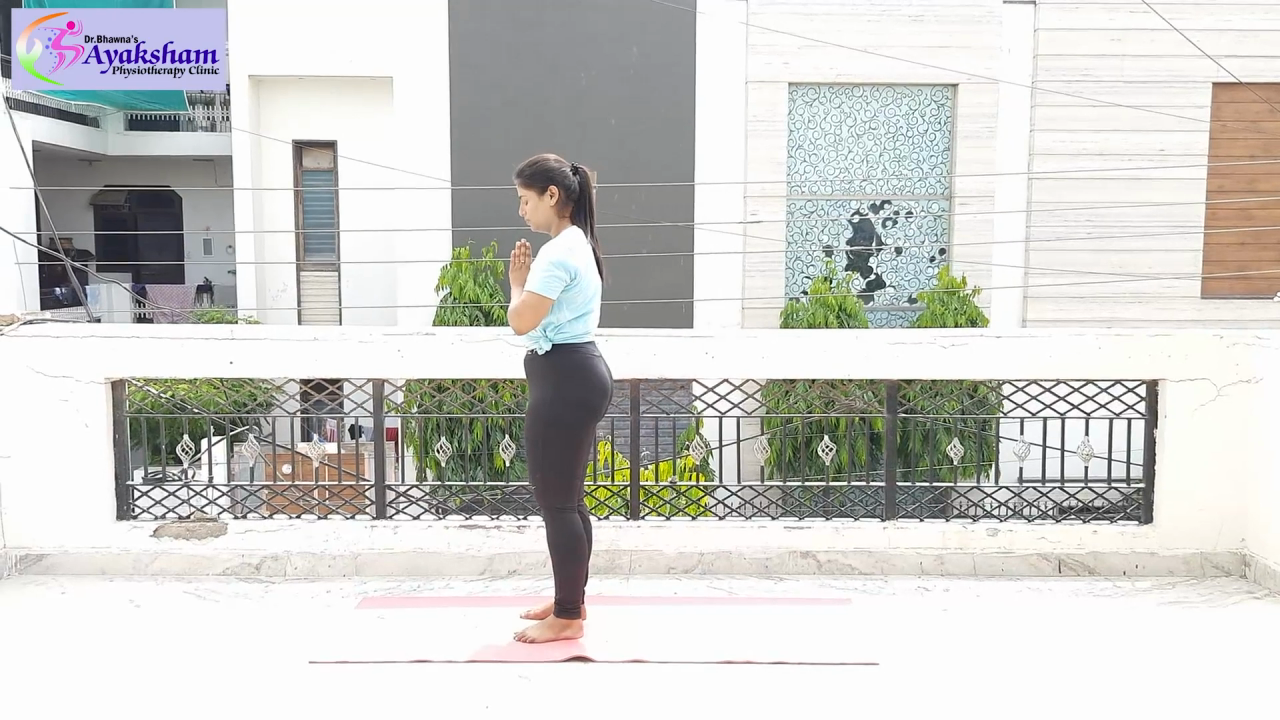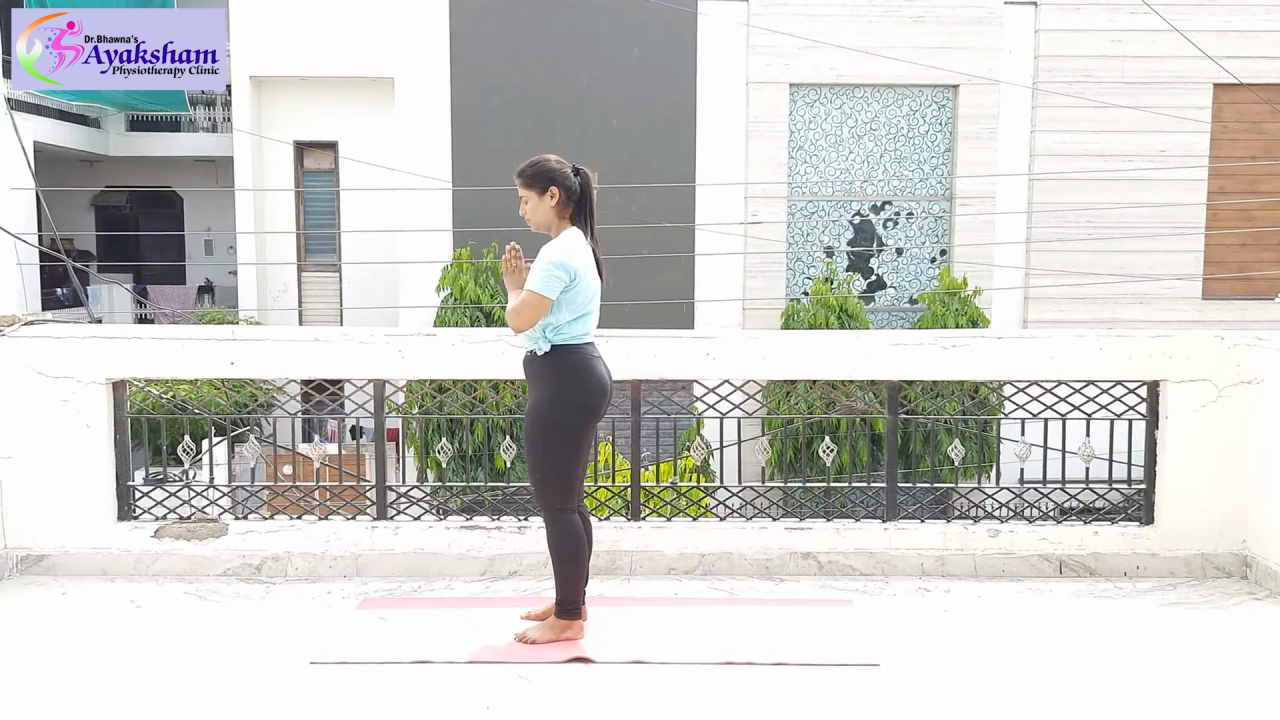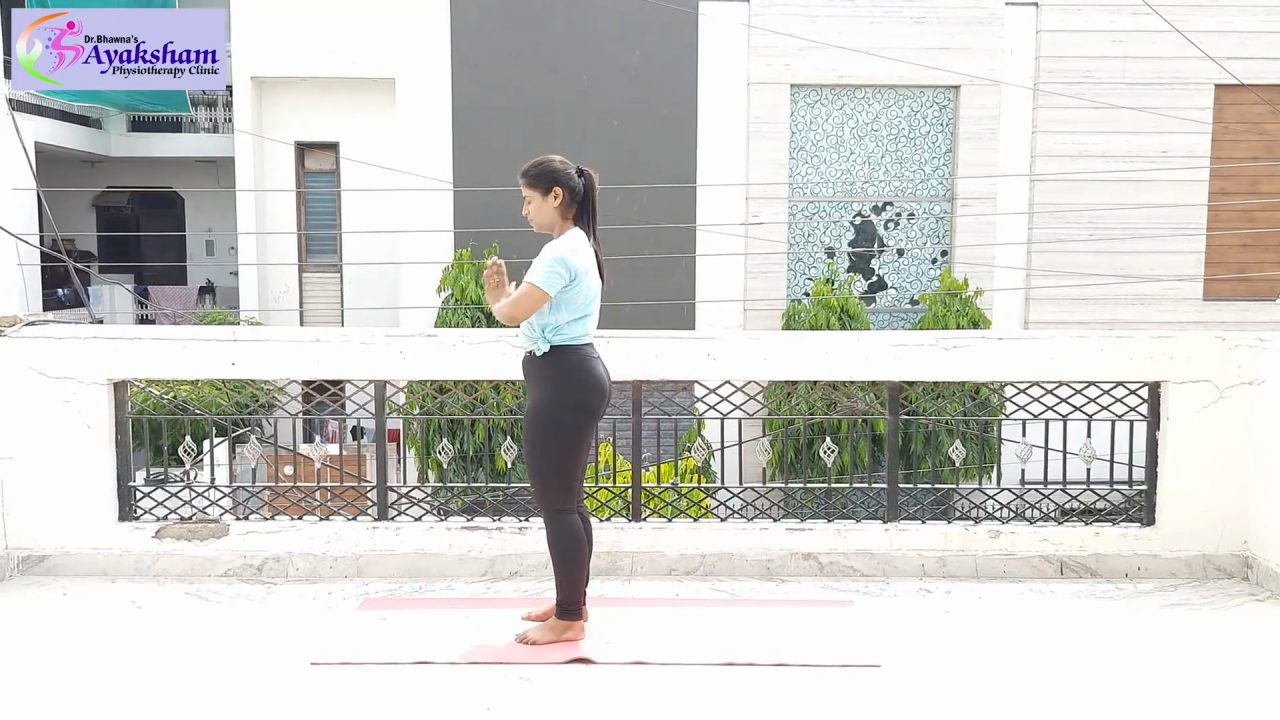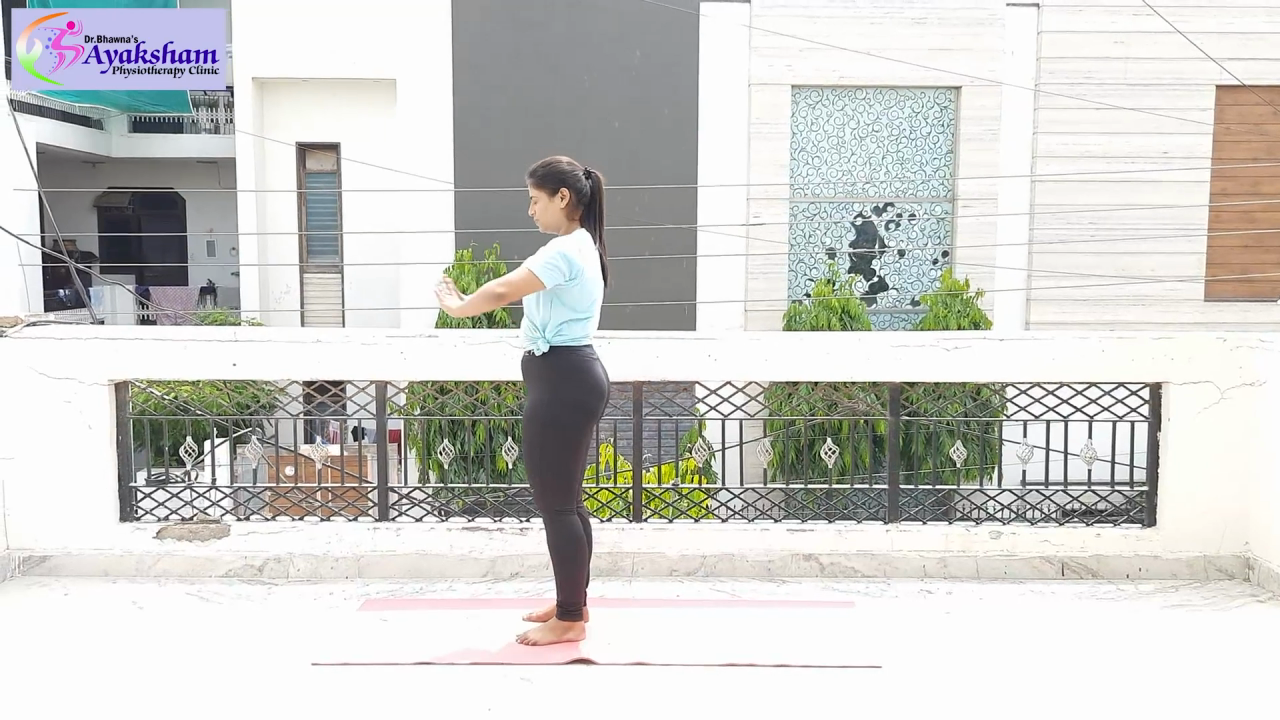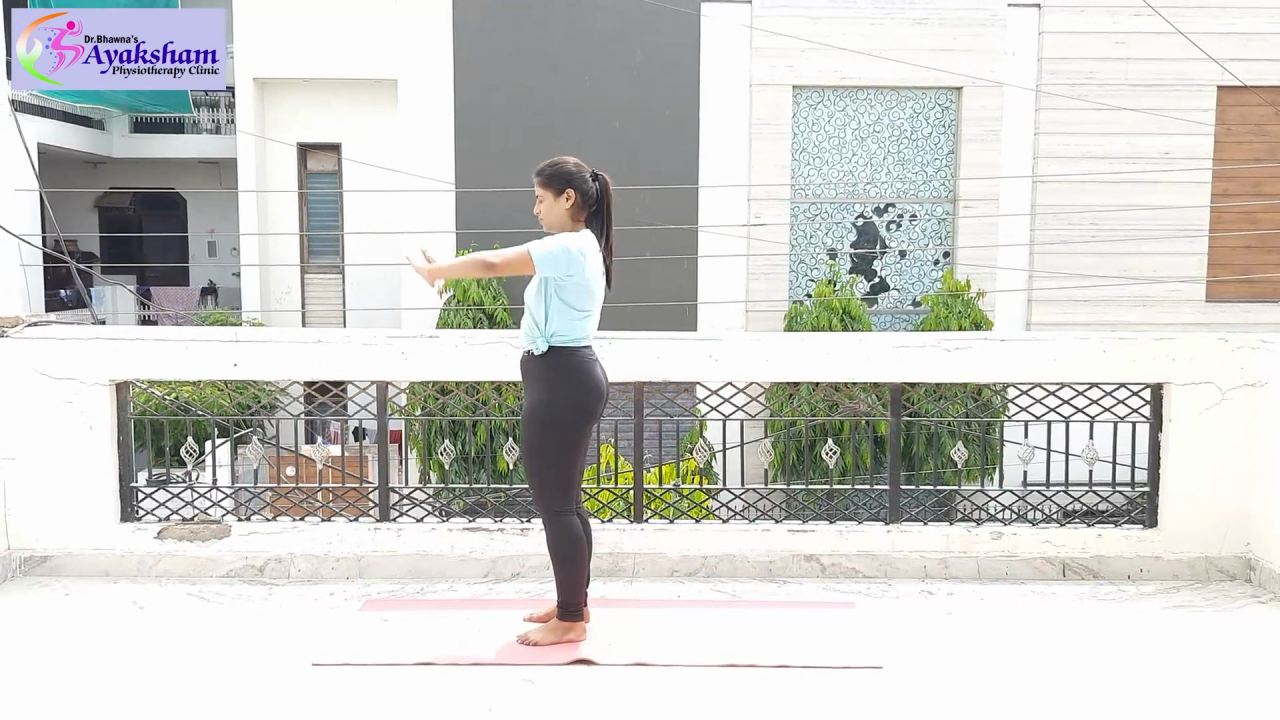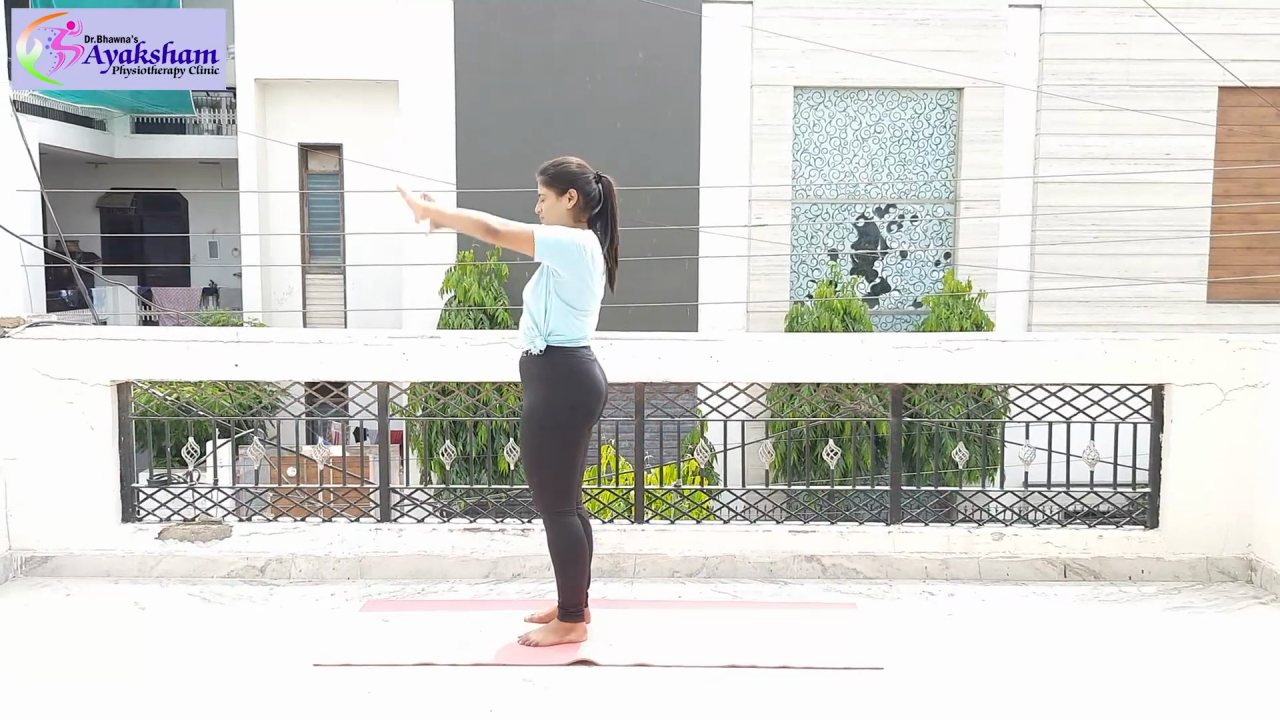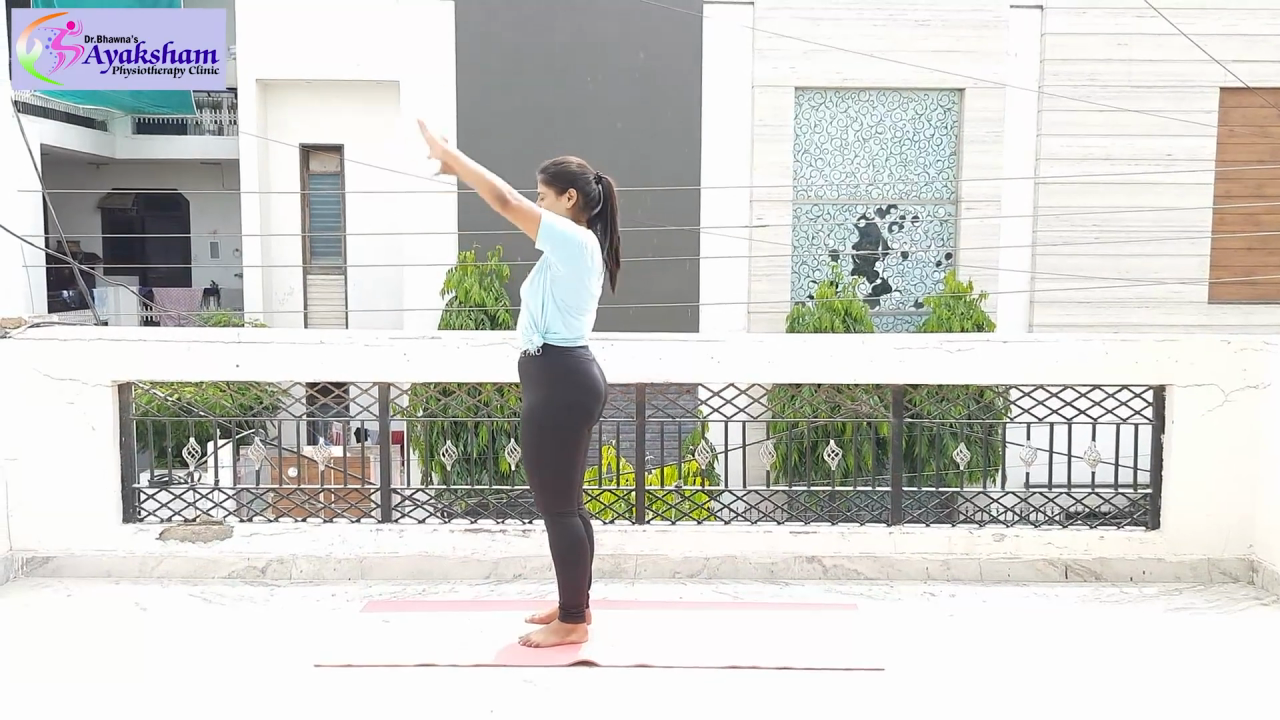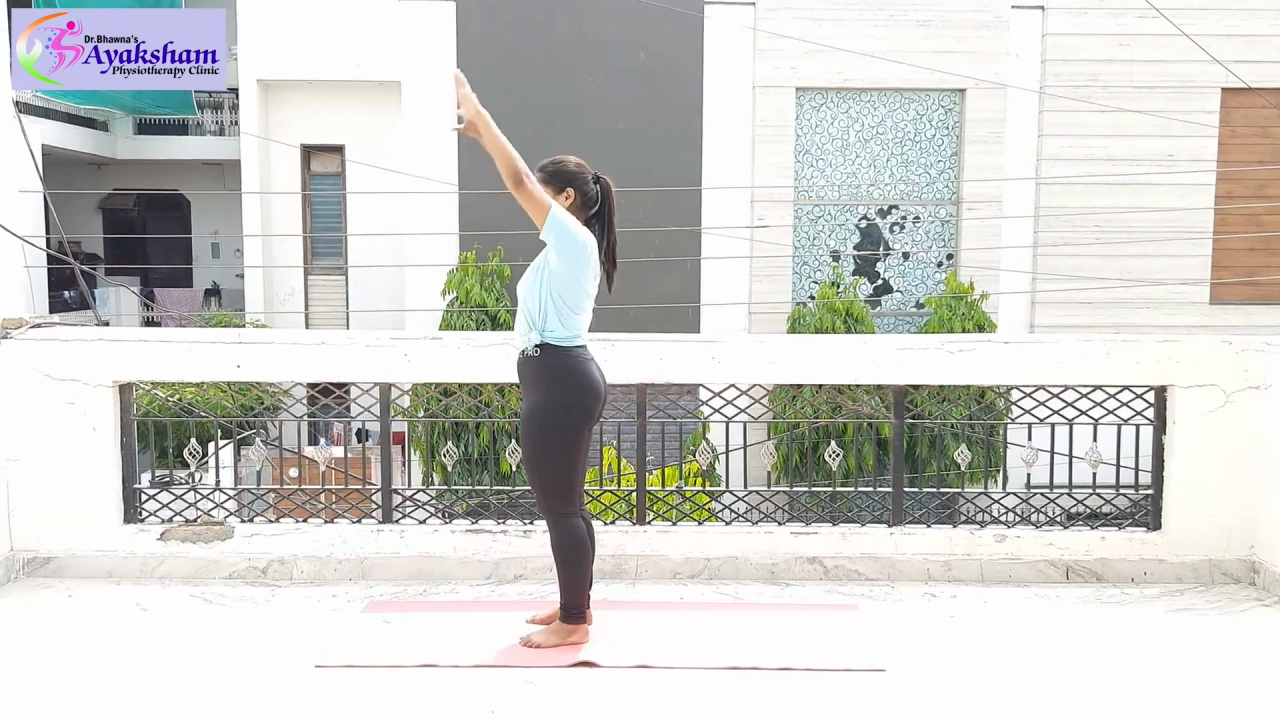
dt=0.1s
person 1, frame 1
left shoulder: (558, 253)
right shoulder: (575, 245)
left elbow: (521, 321)
left wrist: (516, 284)
right wrist: (527, 279)
left hip: (564, 379)
right hip: (577, 375)
left knee: (555, 501)
right knee: (566, 498)
left ankle: (567, 617)
right ankle: (571, 600)
person 1, frame 2
left shoulder: (559, 253)
right shoulder: (574, 246)
left elbow: (520, 319)
left wrist: (512, 286)
right wrist: (521, 282)
left hip: (564, 380)
right hip: (576, 376)
left knee: (555, 501)
right knee: (566, 498)
left ankle: (568, 617)
right ankle: (571, 601)
person 1, frame 3
left shoulder: (561, 252)
right shoulder: (577, 246)
left elbow: (514, 311)
left wrist: (494, 299)
right wrist: (508, 291)
left hip: (562, 380)
right hip: (574, 377)
left knee: (555, 502)
right knee: (566, 499)
left ankle: (568, 618)
right ankle: (572, 602)
person 1, frame 4
left shoulder: (564, 251)
right shoulder: (578, 248)
left elbow: (502, 292)
right elbow: (520, 291)
left wrist: (458, 305)
right wrist: (474, 300)
left hip: (563, 381)
right hip: (573, 378)
left knee: (555, 502)
right knee: (564, 499)
left ankle: (569, 620)
right ankle: (573, 603)
person 1, frame 5
left shoulder: (568, 247)
right shoulder: (581, 247)
left elbow: (492, 263)
right elbow: (506, 266)
left wrist: (439, 269)
right wrist: (450, 269)
left hip: (561, 381)
right hip: (570, 378)
left knee: (555, 503)
right knee: (564, 501)
left ankle: (569, 620)
right ankle: (573, 604)
person 1, frame 6
left shoulder: (572, 244)
right shoulder: (579, 244)
left elbow: (496, 231)
right elbow: (506, 233)
left wrist: (436, 213)
right wrist: (446, 214)
left hip: (561, 383)
right hip: (567, 376)
left knee: (555, 504)
right knee: (564, 501)
left ankle: (569, 622)
right ankle: (575, 605)
person 1, frame 7
left shoulder: (572, 240)
right shoulder: (574, 245)
left elbow: (507, 202)
right elbow: (518, 208)
left wrist: (451, 156)
right wrist: (457, 163)
left hip: (559, 382)
right hip: (566, 379)
left knee: (557, 505)
right knee: (565, 502)
left ankle: (571, 622)
right ankle: (575, 606)
person 1, frame 8
left shoulder: (573, 239)
right shoulder: (565, 246)
left elbow: (519, 181)
right elbow: (526, 185)
left wrist: (479, 121)
right wrist: (482, 127)
left hip: (560, 383)
right hip: (563, 381)
left knee: (559, 505)
right knee: (565, 502)
left ankle: (574, 623)
right ankle: (575, 605)
